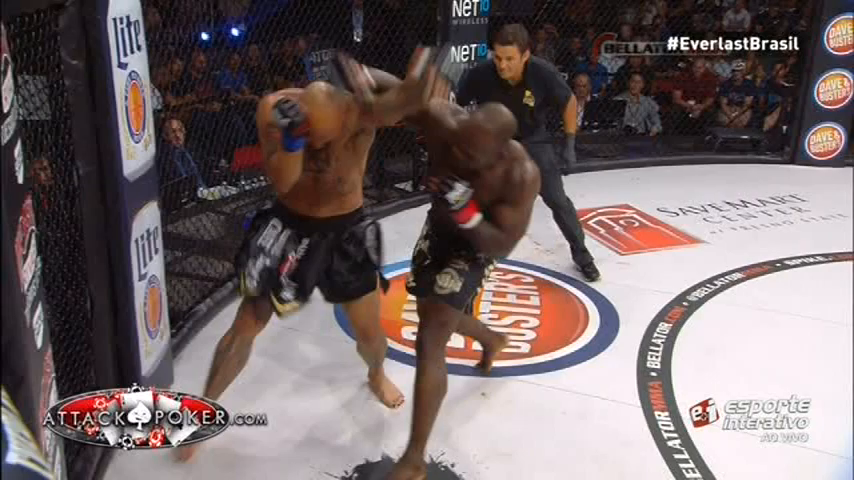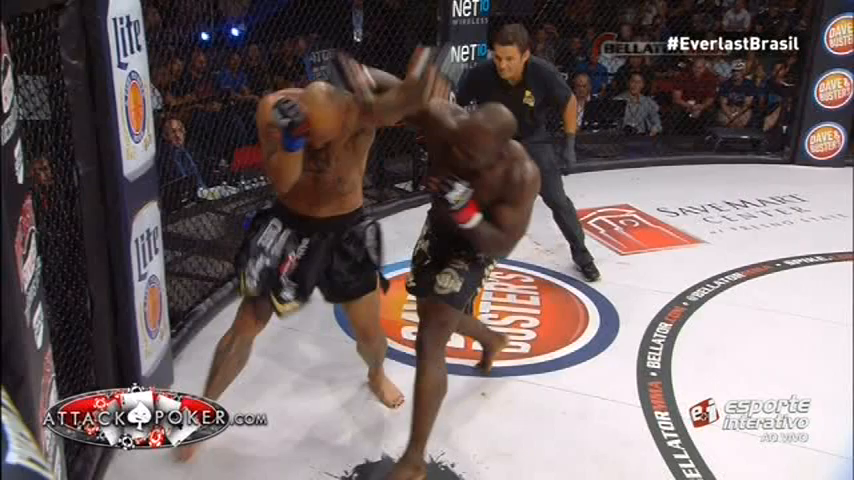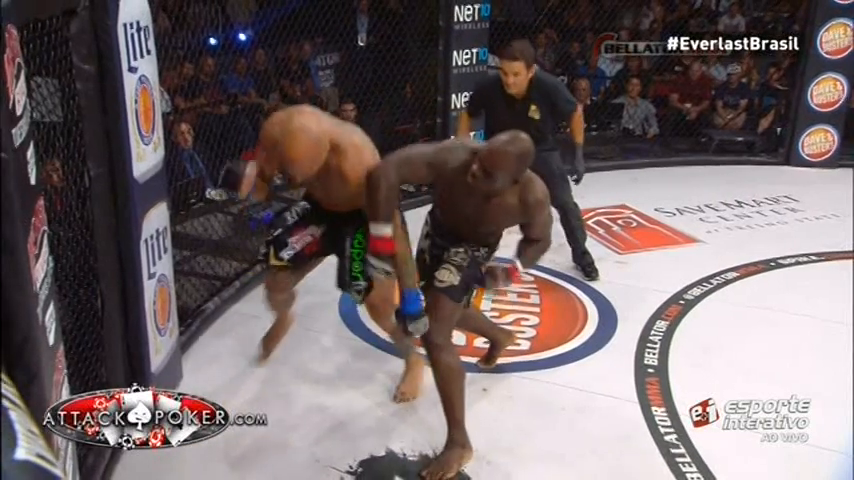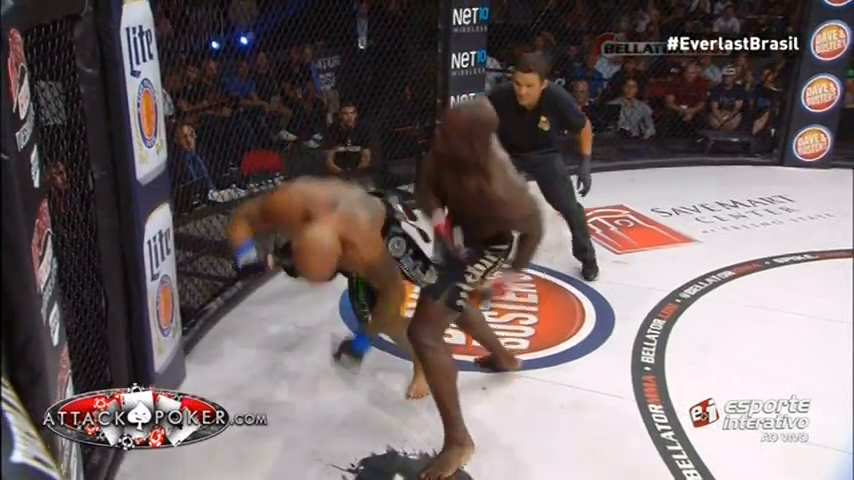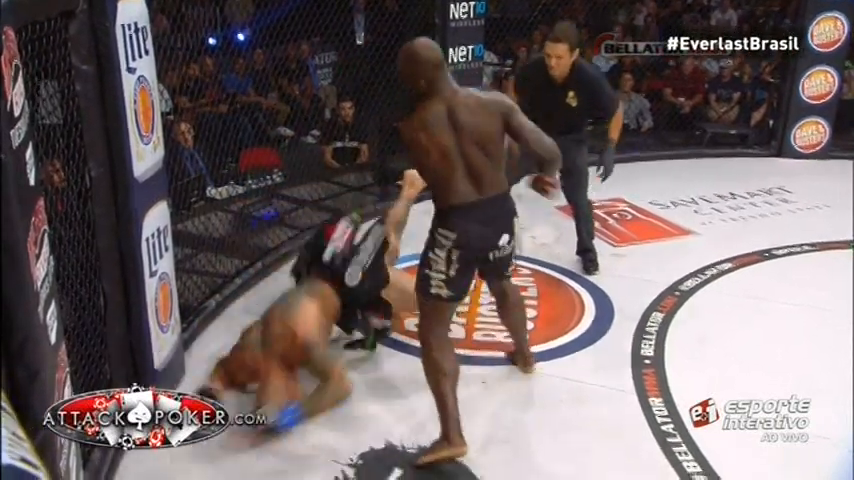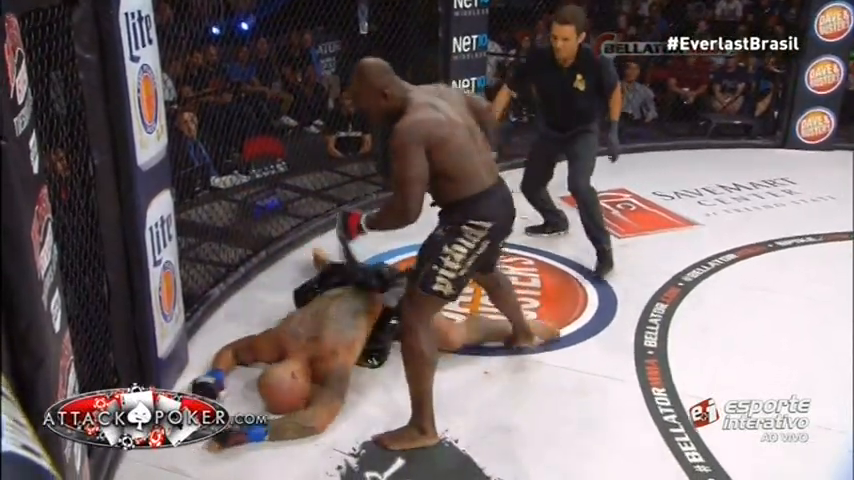
dt=0.7s
person 1, frame 1
left shoulder: (521, 176)
right shoulder: (444, 121)
left elbow: (502, 246)
left wrist: (467, 213)
left hip: (475, 245)
right hip: (438, 226)
left knee: (429, 342)
right knee: (432, 312)
right ankle: (492, 339)
person 1, frame 2
left shoulder: (521, 176)
right shoulder: (446, 122)
left elbow: (501, 246)
left wrist: (465, 213)
left hip: (475, 245)
right hip: (438, 227)
left knee: (429, 343)
right knee: (433, 312)
right ankle: (492, 340)
person 1, frame 3
left shoulder: (532, 196)
right shoulder: (454, 157)
left elbow: (538, 240)
right elbow: (384, 173)
left wrist: (510, 272)
left hip: (473, 248)
right hip: (437, 228)
left knee: (435, 333)
right knee: (446, 312)
left ankle: (458, 443)
right ankle: (500, 337)
person 1, frame 4
left shoulder: (501, 187)
right shoulder: (457, 140)
left elbow: (533, 229)
right elbow: (427, 181)
left wrist: (509, 279)
right wrist: (440, 223)
left hip: (482, 246)
right hip: (459, 231)
left knee: (424, 333)
right knee: (454, 303)
left ankle: (458, 443)
right ankle: (502, 357)
person 1, frame 5
left shoulder: (412, 126)
right shoulder: (492, 104)
right elbow: (549, 151)
right wrist: (548, 176)
left hip: (454, 227)
right hip: (500, 213)
left knee: (433, 329)
right knee: (501, 284)
left ankle: (451, 436)
right ankle: (523, 353)
person 1, frame 6
left shoulder: (407, 131)
right shoulder: (442, 93)
left elbow: (406, 210)
right elbow: (487, 112)
left wrist: (360, 222)
left hip: (469, 219)
right hip: (498, 202)
left knee: (414, 315)
right knee: (486, 272)
left ankle: (422, 427)
right ankle: (522, 332)
person 2, frame 1
left shoulder: (358, 109)
right shoulder: (274, 108)
left elbow: (400, 102)
right elbow: (281, 182)
left wrist: (415, 89)
right wrist: (292, 137)
left hip: (347, 229)
right hip: (289, 225)
left knee: (369, 332)
right knee: (246, 327)
left ankle: (377, 376)
person 2, frame 2
left shoulder: (360, 111)
right shoulder: (274, 108)
left elbow: (407, 99)
right elbow: (282, 182)
right wrist: (293, 136)
left hip: (347, 229)
right hip: (289, 225)
left knee: (370, 333)
right knee: (245, 327)
left ankle: (377, 375)
person 2, frame 3
left shoulder: (356, 162)
right shoulder: (276, 128)
left elbow: (392, 229)
right elbow: (260, 189)
left wrist: (410, 297)
right wrist: (246, 180)
left hip: (365, 216)
right hip: (319, 206)
left knee: (379, 307)
right knee: (276, 283)
left ankle: (413, 362)
right ankle: (283, 321)
person 2, frame 4
left shoulder: (364, 251)
right shoulder: (288, 203)
left elbow: (393, 292)
right elbow: (241, 221)
left wrist: (366, 338)
right wrist: (245, 253)
left hip: (381, 227)
left knee: (385, 314)
left ankle: (422, 366)
person 2, frame 5
left shoulder: (300, 344)
right shoulder: (245, 364)
left elbow: (339, 386)
right elbow: (223, 370)
left wrist: (293, 416)
right wrist: (212, 388)
left hip: (341, 276)
right hip: (322, 285)
person 2, frame 6
left shoulder: (333, 361)
right shoulder: (280, 342)
left elbow: (315, 422)
right elbow: (230, 351)
left wrist: (256, 433)
right wrist: (215, 377)
left hip: (378, 294)
right hip: (339, 289)
left knee: (453, 337)
left ankle: (526, 327)
right ankle: (324, 262)
person 3, frame 1
left shoulder: (543, 73)
right shoulder: (480, 74)
left elbow: (569, 102)
right elbow: (454, 105)
left wrist: (570, 144)
left hip: (532, 139)
left knee: (557, 199)
left ankle: (581, 253)
person 3, frame 2
left shoulder: (543, 73)
right shoulder: (480, 74)
left elbow: (569, 102)
right elbow: (455, 105)
left wrist: (570, 144)
left hip: (532, 139)
left knee: (557, 199)
left ankle: (581, 253)
person 3, frame 3
left shoulder: (549, 86)
right shoulder: (488, 88)
left elbow: (575, 113)
right elbow: (468, 115)
left wrist: (578, 155)
left hip: (539, 148)
left knee: (565, 203)
left ankle: (582, 255)
person 3, frame 4
left shoulder: (558, 99)
right shoulder: (499, 96)
left elbow: (584, 127)
left wrist: (585, 166)
left hip: (544, 154)
right hip: (506, 152)
left knee: (569, 206)
left ankle: (586, 256)
person 3, frame 5
left shoulder: (590, 78)
right shoulder: (532, 70)
left elbow: (616, 112)
right elbow: (515, 93)
left wrist: (609, 151)
left hip: (570, 138)
left knee: (578, 198)
left ankle: (587, 251)
person 3, frame 6
left shoulder: (596, 62)
right shoulder: (539, 59)
left elbow: (614, 91)
right elbow: (509, 90)
left wrist: (612, 130)
left hip: (583, 132)
right hip: (550, 131)
left knee: (579, 185)
right knee: (530, 185)
left ankle: (603, 249)
right ankle: (555, 222)
